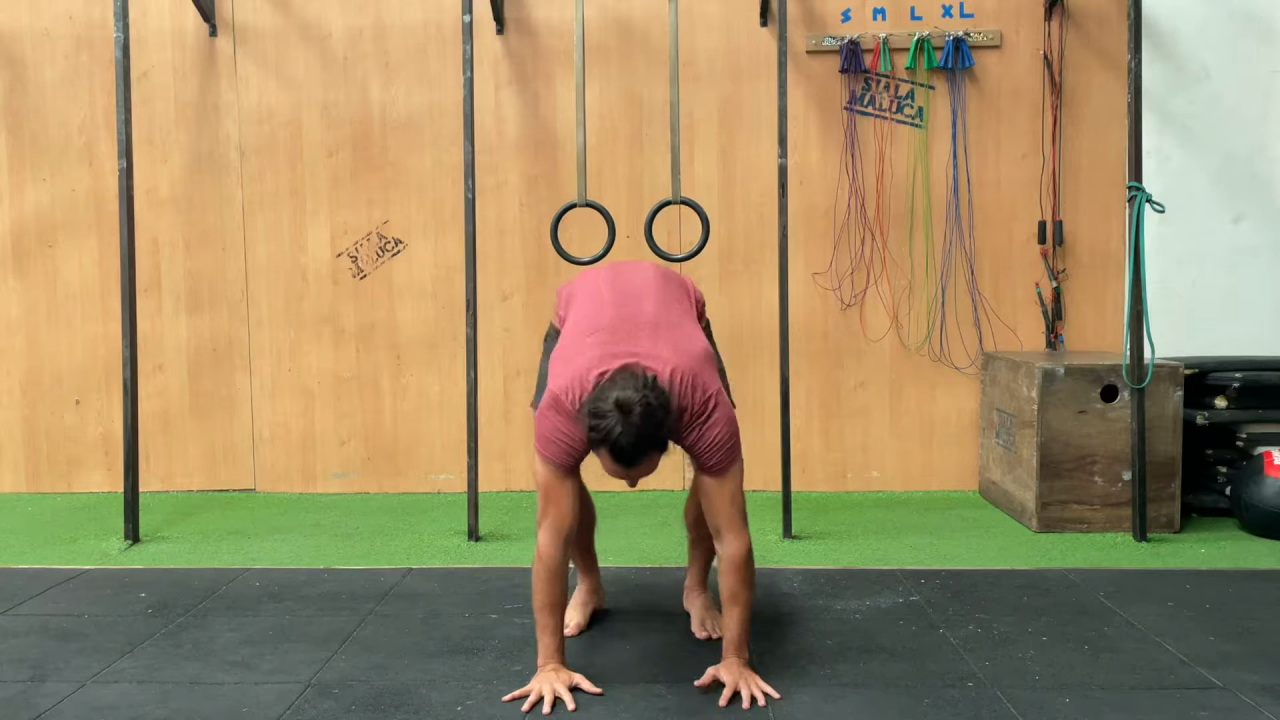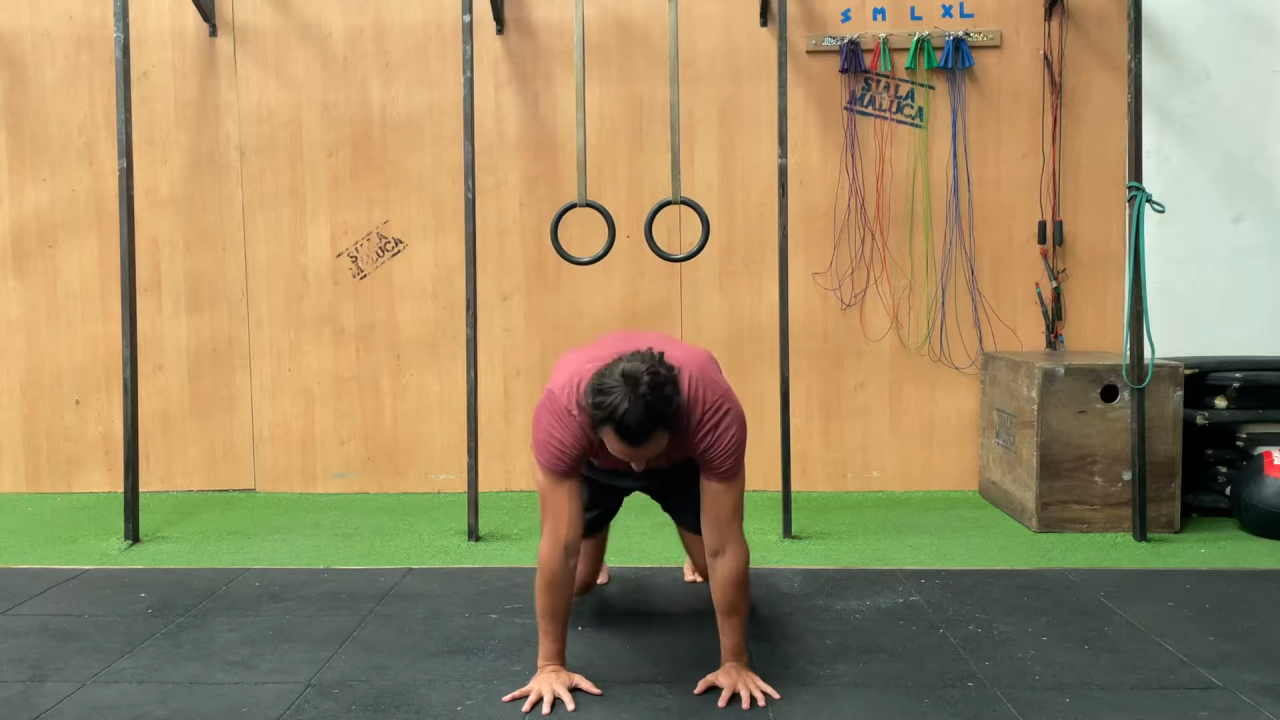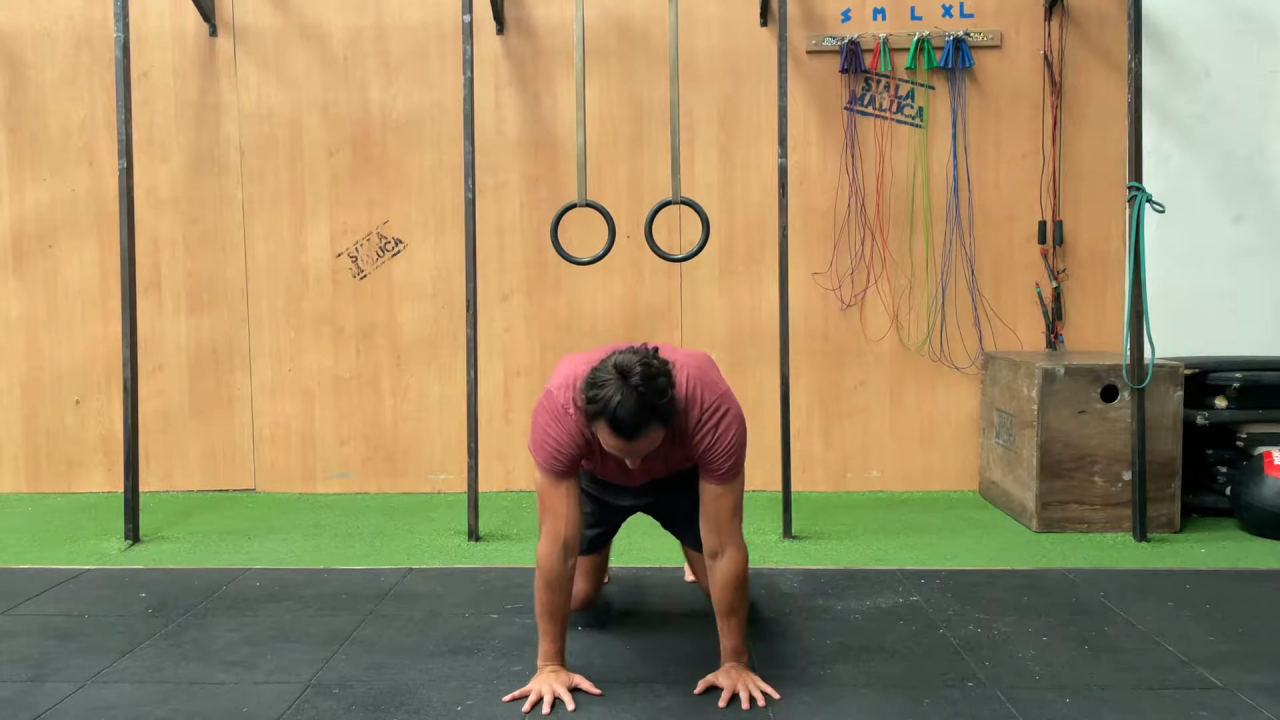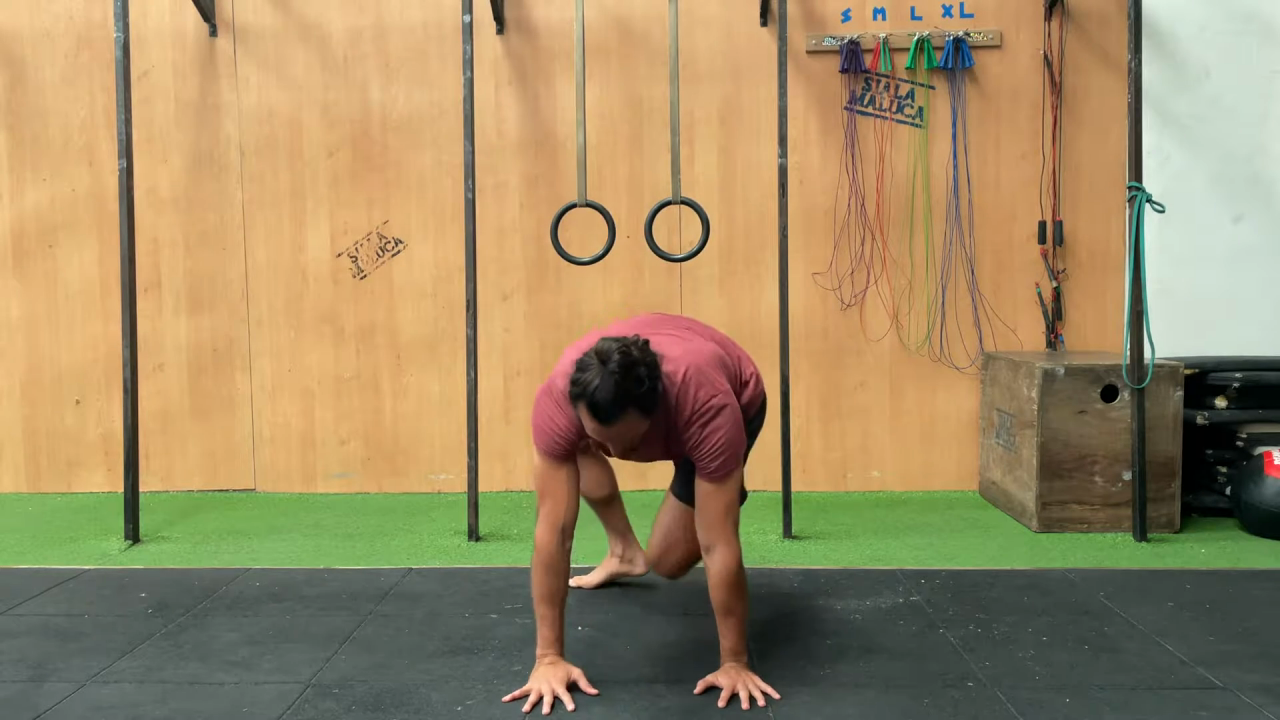
dt=0.5s
person 1, frame 1
left shoulder: (703, 404)
right shoulder: (563, 402)
left elbow: (731, 534)
right elbow: (552, 534)
left wrist: (736, 659)
right wrist: (549, 663)
left knee: (714, 470)
right knee: (558, 482)
left ankle: (696, 586)
right ankle: (589, 583)
person 1, frame 2
left shoulder: (714, 407)
right shoulder: (563, 405)
left elbow: (726, 547)
right elbow: (558, 547)
left wrist: (734, 663)
right wrist: (550, 665)
left knee: (712, 561)
right knee: (577, 578)
left ankle: (694, 547)
right ankle: (596, 547)
person 1, frame 3
left shoulder: (713, 409)
right shoulder: (560, 406)
left elbow: (725, 548)
right elbow: (556, 545)
left wrist: (734, 663)
right wrist: (550, 666)
left knee: (719, 583)
right knee: (575, 596)
left ankle: (695, 548)
right ankle: (597, 553)
person 1, frame 4
left shoulder: (709, 408)
right shoulder: (561, 397)
left elbow: (718, 547)
right elbow: (553, 528)
left wrist: (734, 663)
right wrist: (548, 654)
left hip: (736, 397)
left knee: (664, 561)
right ankle: (623, 552)
